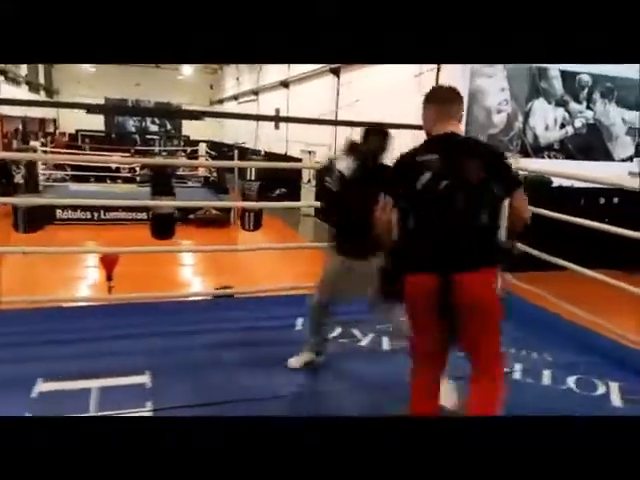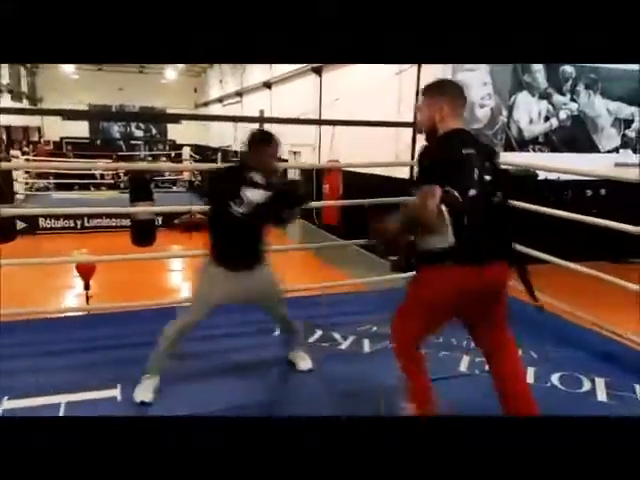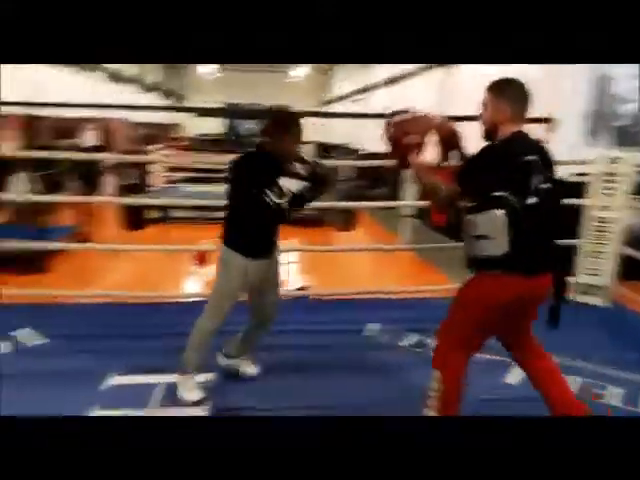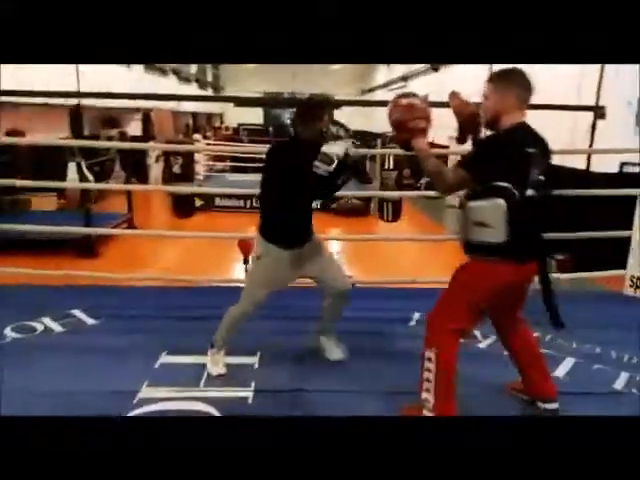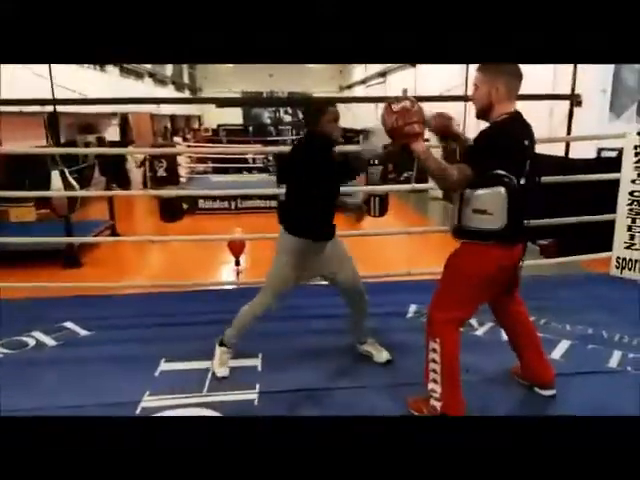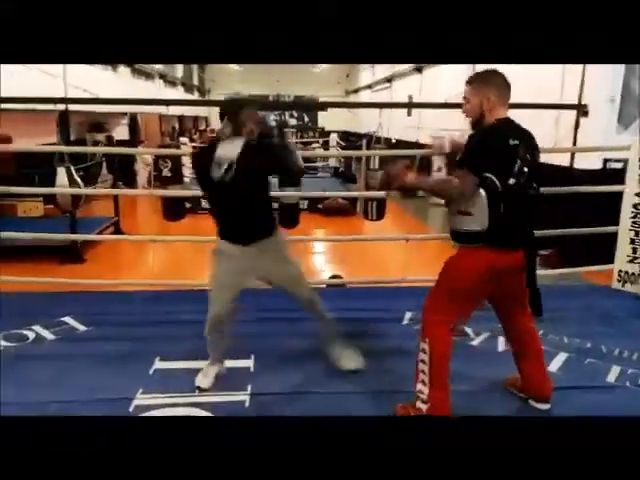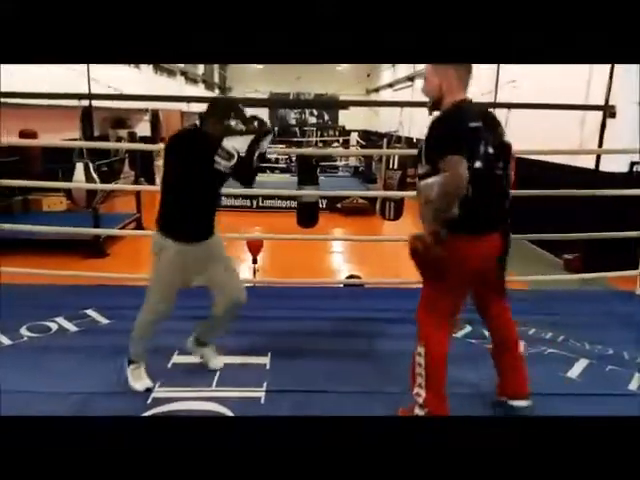
dt=0.4s
person 1, frame 1
left shoulder: (409, 161)
right shoulder: (488, 156)
left elbow: (382, 221)
right elbow: (522, 213)
left wrist: (397, 254)
right wrist: (503, 243)
left hip: (422, 275)
right hip: (475, 275)
left knee: (427, 363)
right knee: (488, 368)
person 1, frame 2
left shoulder: (437, 153)
right shoulder: (484, 151)
left elbow: (427, 209)
left wrist: (398, 224)
left hip: (450, 270)
right hip: (492, 266)
left knee: (405, 335)
right knee: (500, 347)
left ankle: (423, 410)
right ankle: (525, 412)
person 1, frame 3
left shoulder: (496, 154)
right shoulder: (538, 154)
left elbow: (442, 197)
left wrist: (415, 161)
left hip: (499, 277)
right hip: (539, 274)
left knee: (451, 350)
right knee: (521, 343)
left ankle: (441, 412)
right ankle: (572, 412)
person 1, frame 4
left shoulder: (499, 145)
right shoulder: (536, 145)
left elbow: (446, 182)
left wrist: (419, 143)
left hip: (493, 262)
right hip: (524, 259)
left knee: (442, 328)
right knee: (509, 320)
left ankle: (438, 411)
right ankle: (542, 390)
person 1, frame 5
left shoulder: (496, 136)
right shoulder: (520, 130)
left elbow: (452, 181)
left wrist: (417, 144)
right wrist: (452, 137)
left hip: (484, 247)
right hip: (512, 242)
left knee: (443, 319)
right knee: (510, 307)
left ankle: (445, 406)
right ankle: (540, 376)
person 1, frame 6
left shoulder: (486, 139)
right shoulder: (525, 140)
left elbow: (457, 188)
left wrist: (412, 179)
right wrist: (463, 159)
left hip: (481, 251)
right hip: (517, 249)
left knee: (437, 320)
right knee: (517, 317)
left ankle: (430, 407)
right ankle: (537, 388)
person 1, frame 7
left shoulder: (447, 123)
right shoulder: (488, 120)
left elbow: (456, 178)
right elbow: (502, 171)
left wrist: (432, 226)
left hip: (460, 239)
right hip: (493, 234)
left knee: (433, 322)
right knee: (495, 310)
left ankle: (430, 409)
right ankle: (514, 390)
person 2, frame 1
left shoulder: (387, 176)
right shoulder: (341, 167)
right elbow: (330, 211)
right wrist: (340, 172)
left hip: (375, 258)
right hip: (344, 255)
right knee: (319, 304)
right ankle: (315, 351)
person 2, frame 2
left shoulder: (269, 183)
right shoulder: (222, 179)
left elbow: (282, 218)
right elbow: (222, 221)
left wrist: (290, 198)
right wrist: (252, 196)
left hip: (255, 266)
right hip: (221, 267)
left knee: (280, 313)
right knee: (185, 322)
left ankle: (295, 348)
right ankle: (151, 374)
person 2, frame 3
left shoulder: (280, 165)
right shoulder: (246, 165)
left elbow: (295, 204)
right elbow: (258, 208)
left wrist: (315, 183)
right wrist: (294, 181)
left hip: (266, 254)
right hip: (238, 254)
left knee: (266, 312)
right knee: (213, 319)
left ankle: (232, 354)
right ankle: (187, 373)
person 2, frame 4
left shoulder: (311, 150)
right shoulder: (281, 152)
left elbow: (328, 189)
right elbow: (317, 188)
left hip: (305, 241)
right hip: (275, 245)
left knee: (341, 287)
right knee: (247, 305)
left ankle: (325, 335)
right ankle: (217, 347)
person 2, frame 5
left shoulder: (325, 147)
right shoulder: (305, 149)
right elbow: (346, 170)
left hip: (326, 238)
right hip: (296, 240)
left knee: (356, 292)
right knee: (266, 300)
left ankle: (363, 340)
right ankle: (226, 345)
person 2, frame 6
left shoulder: (267, 147)
right shoulder: (206, 156)
left elbow: (294, 177)
right elbow: (215, 194)
left wrist: (285, 156)
right wrist: (224, 156)
left hip: (267, 240)
right hip: (231, 246)
left knee: (306, 296)
right knee: (218, 313)
left ankle: (335, 344)
right ankle: (215, 361)
person 2, frame 7
left shoulder: (222, 144)
right shoulder: (181, 143)
left elbow: (247, 179)
right elbow: (199, 181)
left wrist: (256, 145)
right wrist: (229, 148)
left hip: (206, 239)
right hip: (174, 241)
left knee: (234, 298)
right knee: (156, 307)
left ankle: (201, 341)
right ankle: (134, 362)
